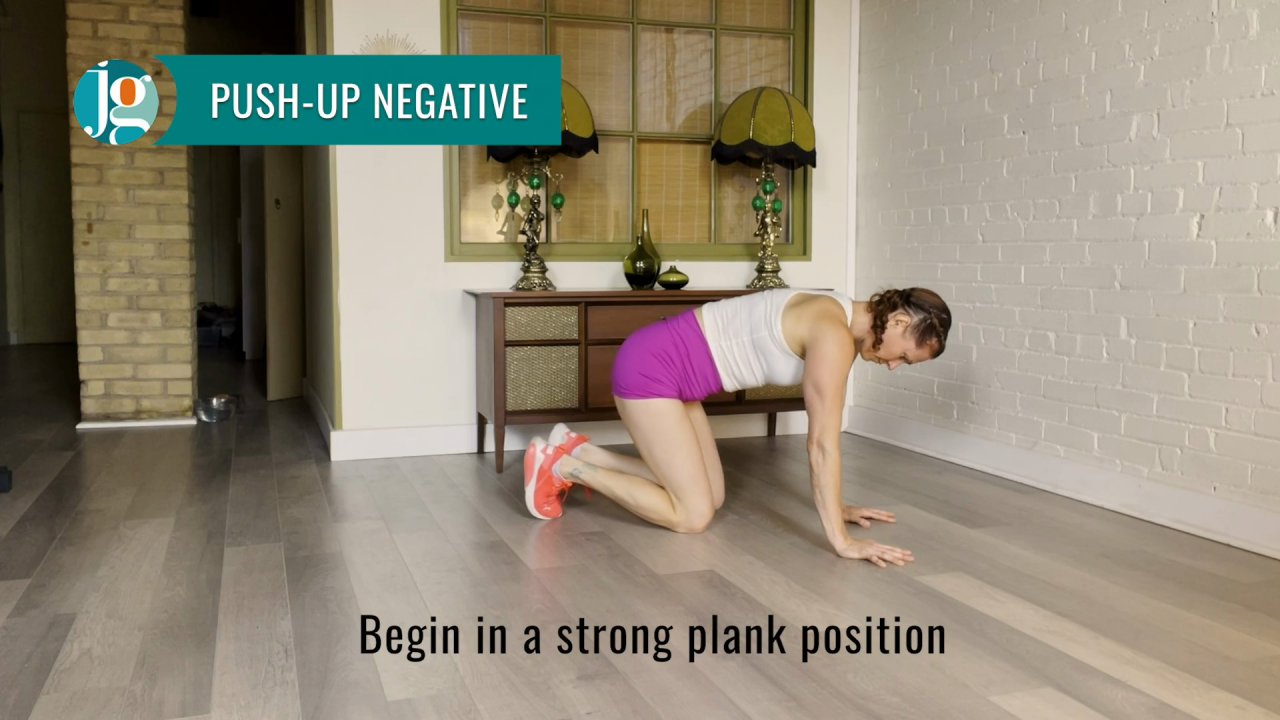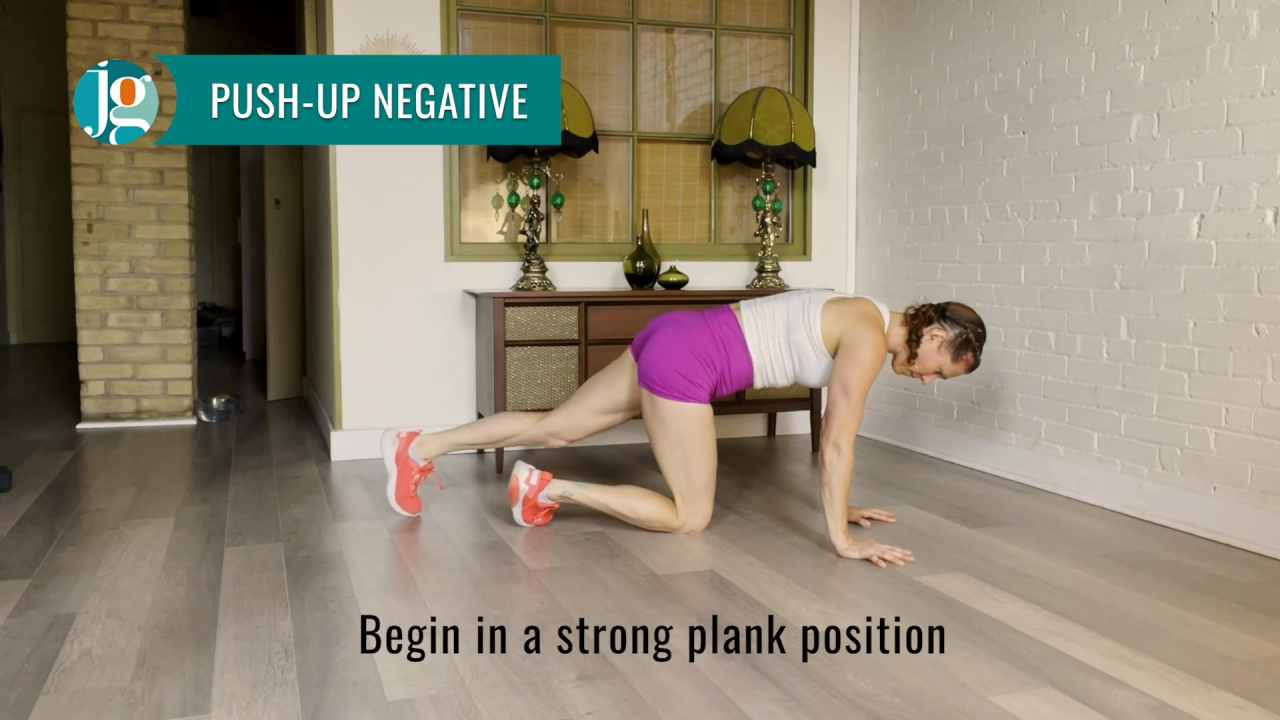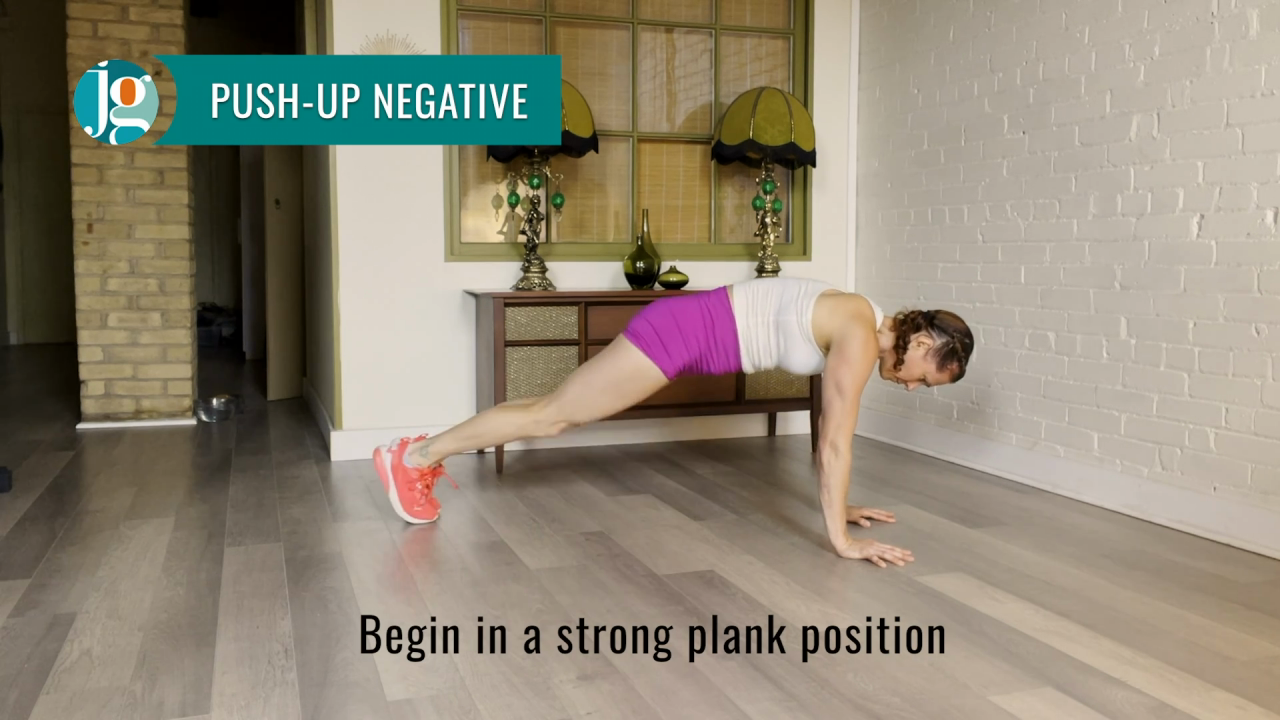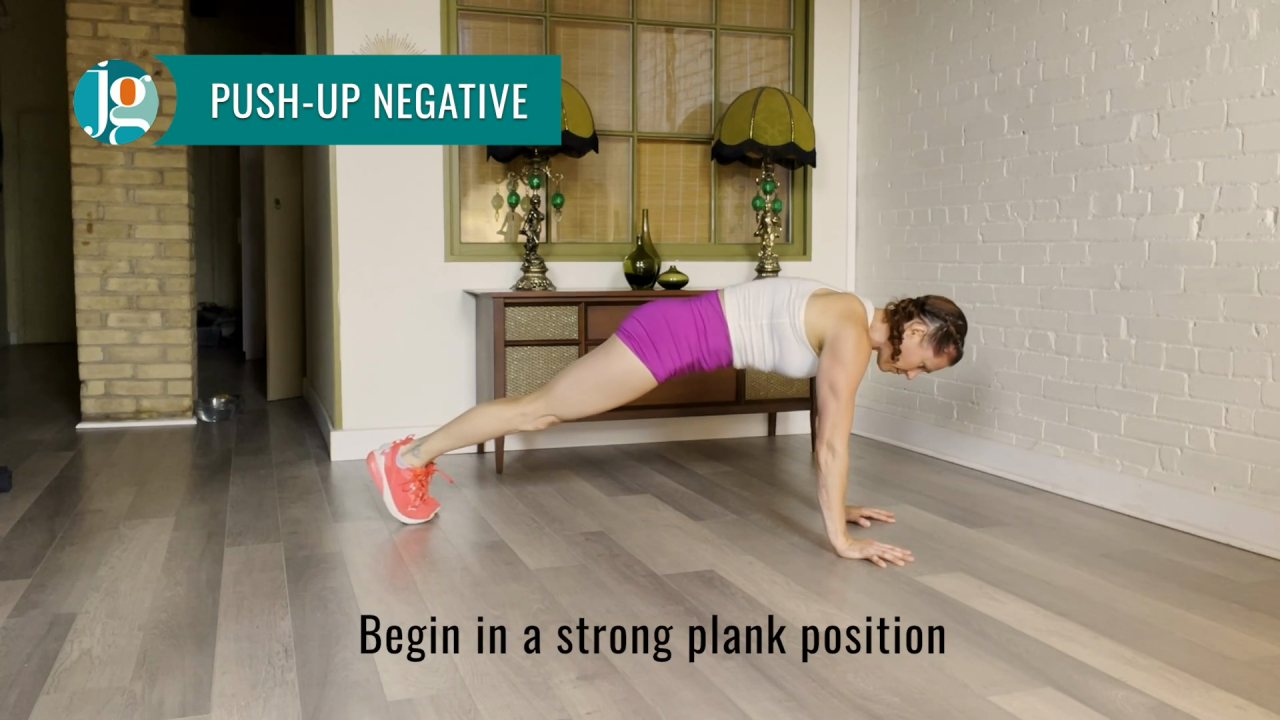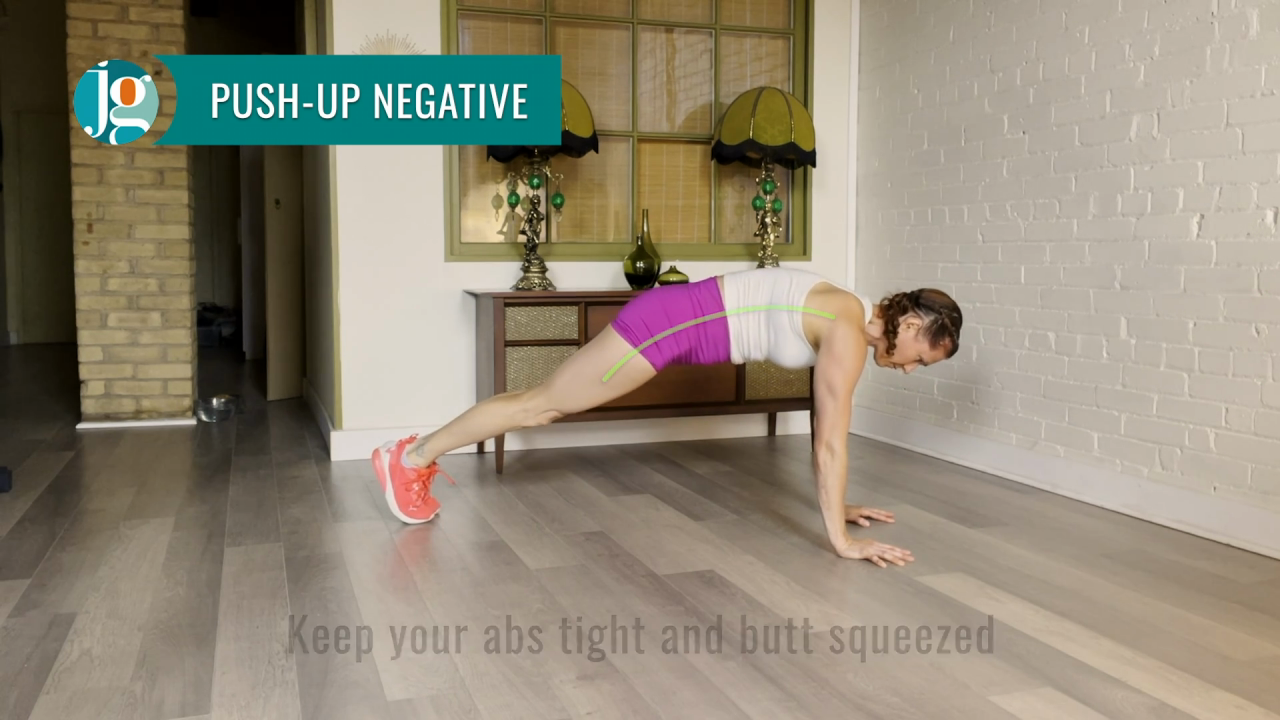
dt=1s
person 1, frame 1
left shoulder: (845, 327)
right shoulder: (834, 334)
left elbow: (827, 430)
right elbow: (823, 444)
left wrist: (837, 506)
right wrist: (841, 540)
left hip: (663, 367)
right hip: (649, 368)
left knee: (709, 498)
right knee: (693, 516)
left ankle: (578, 450)
right ankle: (562, 466)
person 1, frame 2
left shoulder: (859, 324)
right shoulder: (870, 337)
left elbow: (833, 431)
right elbow: (837, 444)
left wrist: (840, 506)
right wrist: (842, 539)
left hip: (672, 340)
right hip: (685, 362)
left knee: (555, 427)
right knee: (690, 517)
left ankle: (416, 449)
right ankle: (548, 489)
person 1, frame 3
left shoulder: (856, 326)
right shoulder: (861, 336)
left elbow: (828, 427)
right elbow: (836, 443)
left wrist: (841, 505)
right wrist: (841, 539)
left hip: (680, 327)
right hip: (678, 332)
left knee: (556, 405)
right knee: (548, 416)
left ankle: (427, 448)
right ankle: (413, 456)
person 1, frame 4
left shoulder: (850, 323)
right shoulder: (853, 333)
left elbow: (826, 430)
right elbow: (832, 442)
left wrist: (839, 505)
right wrist: (840, 539)
left hip: (681, 330)
right hip: (674, 335)
left knee: (546, 408)
right knee: (541, 409)
left ankle: (419, 454)
right ankle: (407, 458)
person 1, frame 5
left shoulder: (847, 320)
right shoulder: (848, 331)
left elbow: (825, 427)
right elbow: (831, 440)
left wrist: (837, 504)
right wrist: (841, 538)
left hip: (677, 319)
right hip: (668, 323)
left knee: (547, 403)
right knee: (543, 405)
left ankle: (422, 453)
right ankle: (411, 457)
